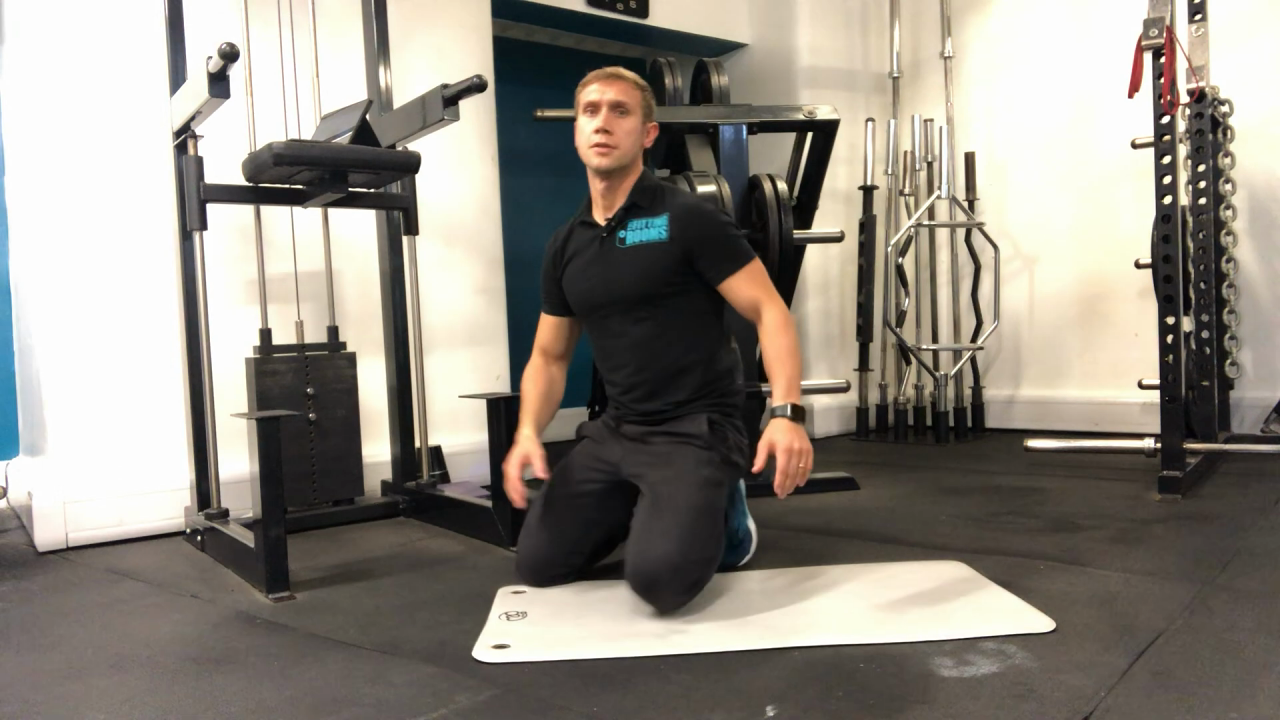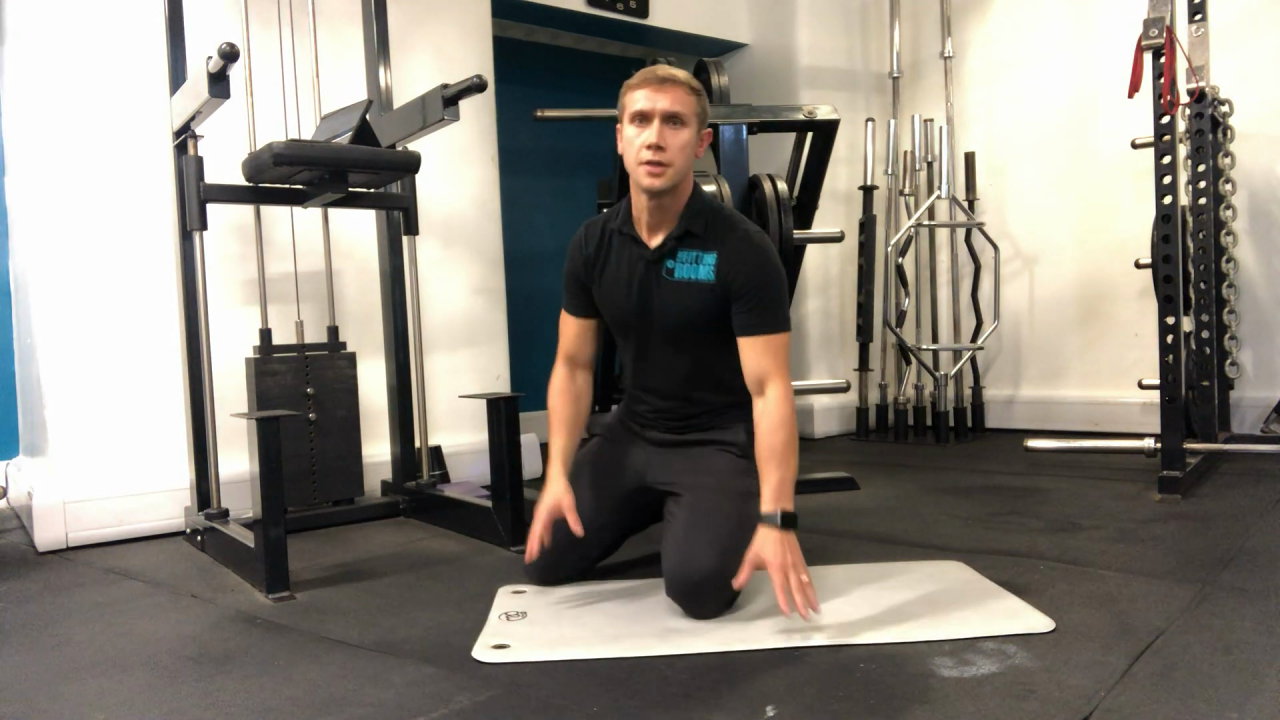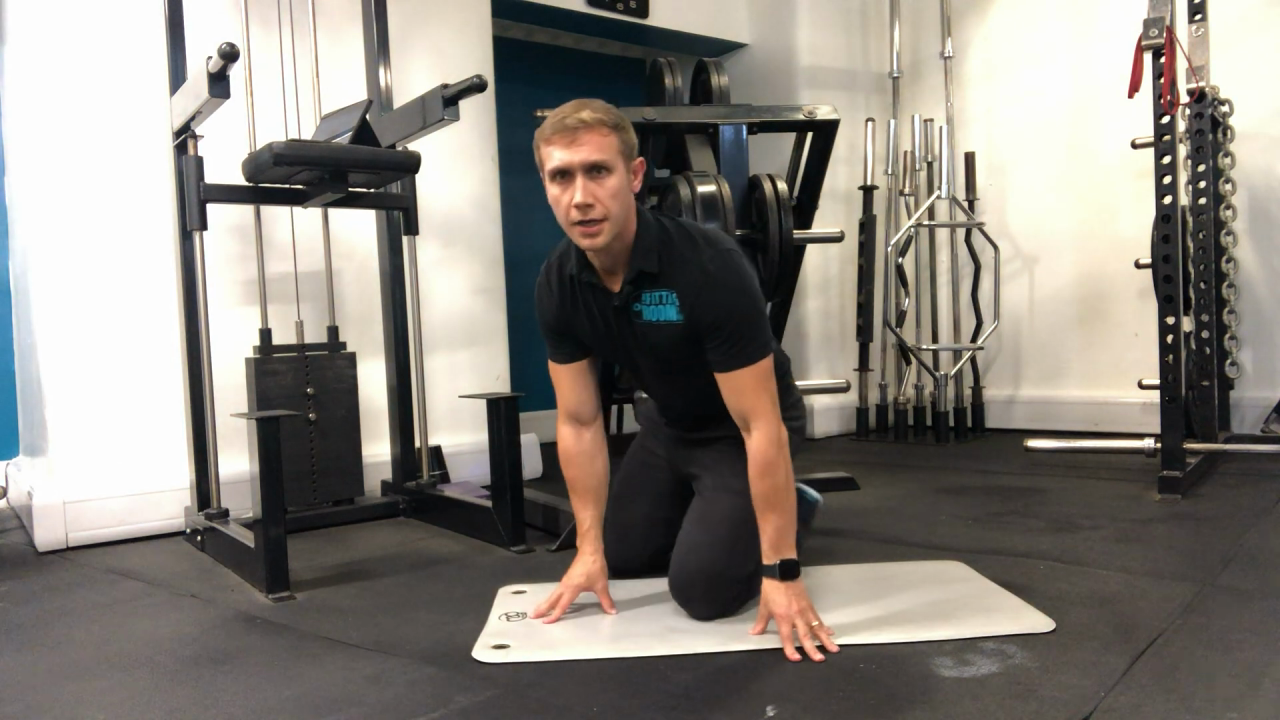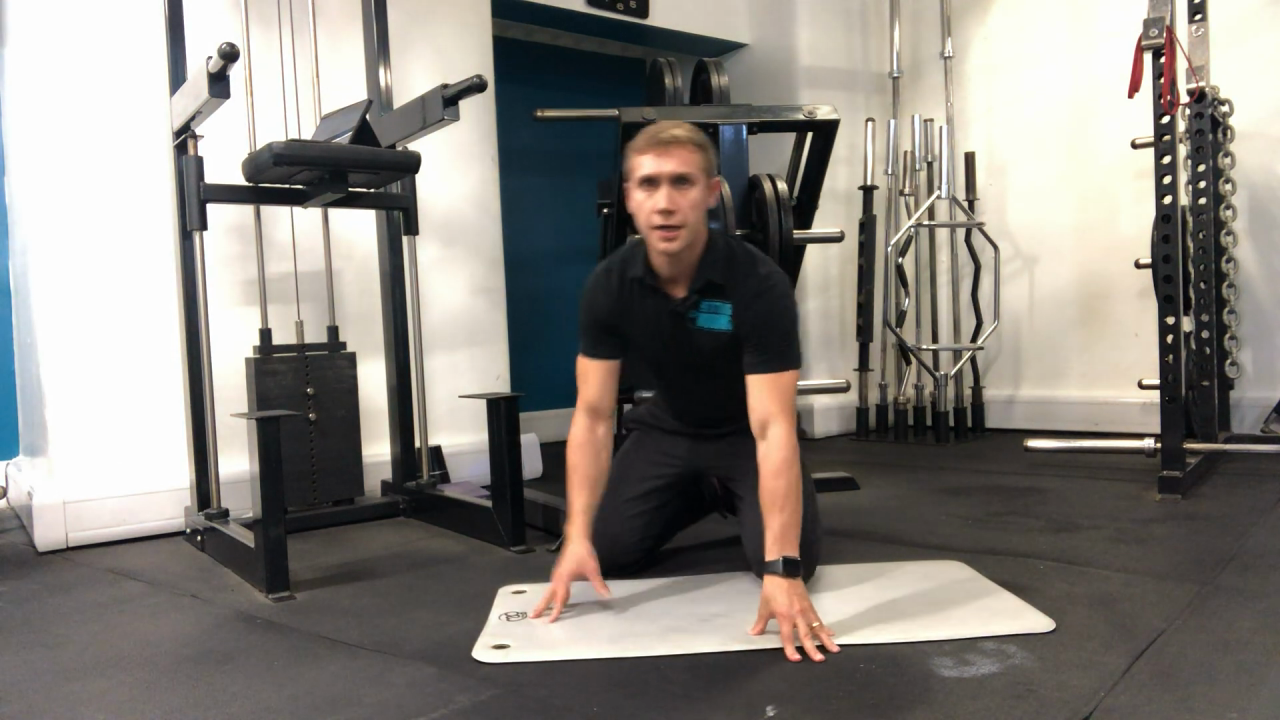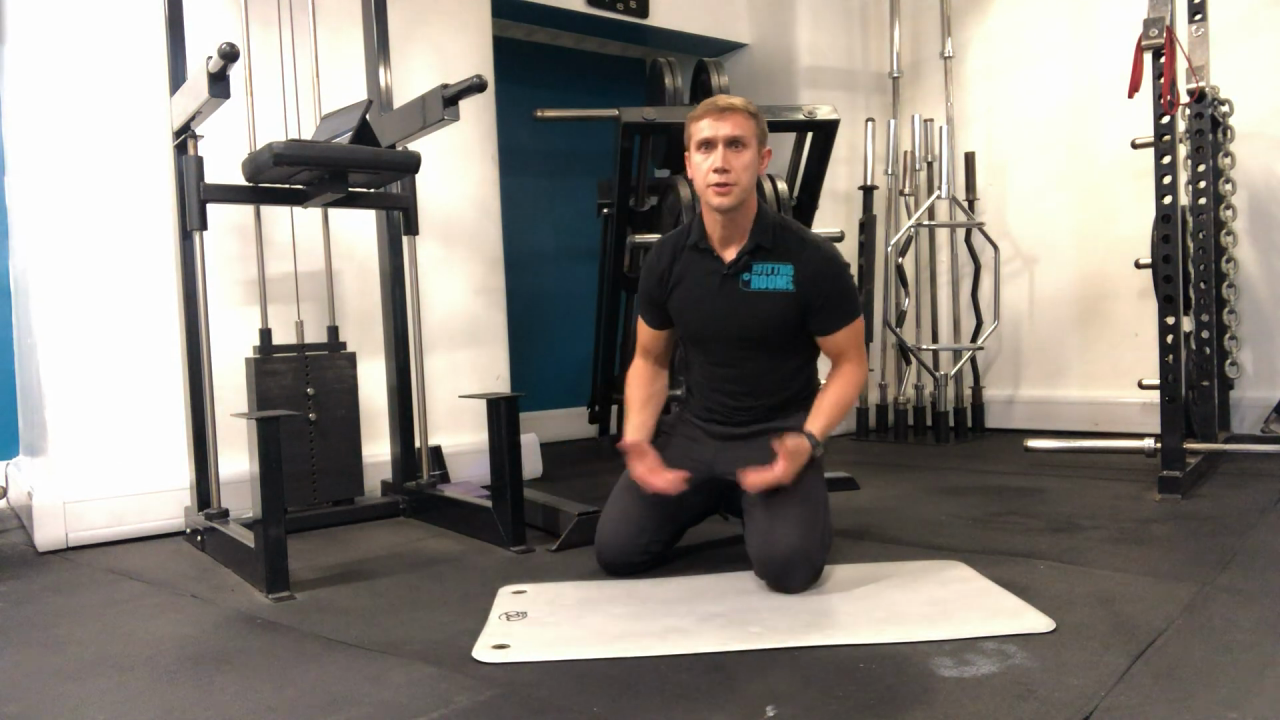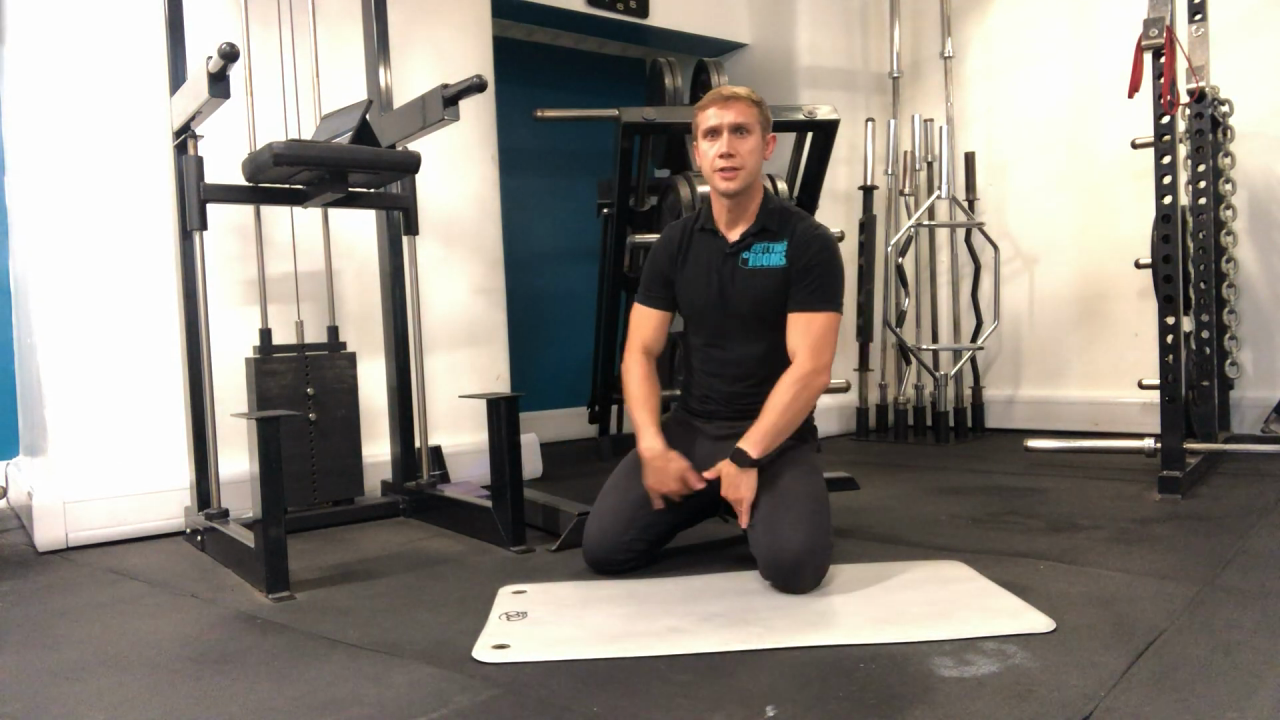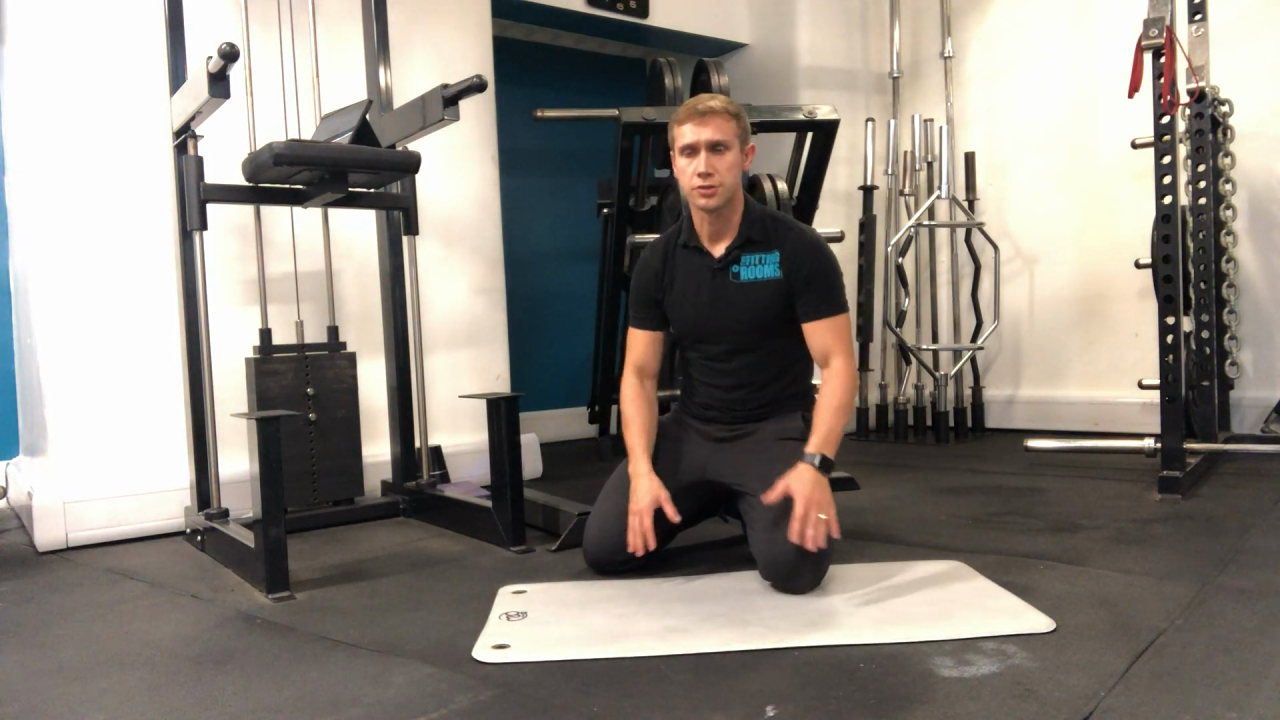
dt=0.5s
person 1, frame 1
left shoulder: (689, 219)
right shoulder: (565, 246)
left elbow: (771, 315)
right elbow: (549, 356)
left wrist: (785, 413)
right wrist: (528, 432)
left hip: (694, 430)
right hip: (615, 432)
left knee: (660, 578)
right knee: (538, 564)
left ankle: (719, 512)
right ankle: (650, 509)
person 1, frame 2
left shoulder: (743, 251)
right shoulder: (591, 245)
left elbow: (770, 390)
right elbow: (573, 367)
left wrist: (776, 519)
right wrist: (557, 476)
left hip: (719, 443)
right hip: (632, 435)
left knee: (699, 587)
right knee: (548, 562)
left ankle: (738, 515)
right ankle: (657, 508)
person 1, frame 3
left shoulder: (709, 268)
right shoulder: (556, 285)
left elbow: (760, 427)
right elbow: (579, 423)
left wrist: (782, 572)
right wrist: (589, 550)
left hip: (740, 433)
right hip: (669, 426)
left knee: (702, 588)
right knee: (621, 559)
left ankle: (788, 507)
right ankle: (701, 508)
person 1, frame 4
left shoulder: (758, 286)
right shoulder: (609, 284)
left elbow: (773, 428)
right elbow: (594, 416)
left wrist: (786, 570)
right wrist: (577, 537)
left hip: (745, 434)
right hip: (669, 427)
left knee: (774, 559)
right knee: (611, 552)
left ankle: (760, 499)
right ankle: (704, 492)
person 1, frame 5
left shoulder: (811, 259)
right shoulder: (666, 259)
left elbow: (849, 365)
right elbow: (650, 360)
left wrist: (808, 441)
right wrist: (636, 436)
left hip: (778, 438)
right hip: (694, 432)
left knee: (788, 566)
right knee: (618, 551)
left ankle: (752, 504)
right ankle: (717, 497)
person 1, frame 6
left shoulder: (807, 243)
right shoulder: (675, 244)
left elbow: (810, 369)
right elbow: (641, 353)
left wrist: (746, 458)
right wrist: (654, 445)
left hip: (774, 438)
right hip: (691, 428)
left knee: (795, 565)
right knee: (603, 549)
left ankle: (761, 506)
right ankle: (706, 503)
person 1, frame 7
left shoulder: (799, 249)
right shoulder: (658, 261)
left elbow: (838, 365)
right elbow: (640, 374)
left wrist: (815, 464)
right wrist: (641, 471)
left hip: (776, 433)
right hip: (690, 431)
left knee: (794, 566)
right knee: (605, 549)
left ankle: (751, 505)
right ankle: (715, 500)
